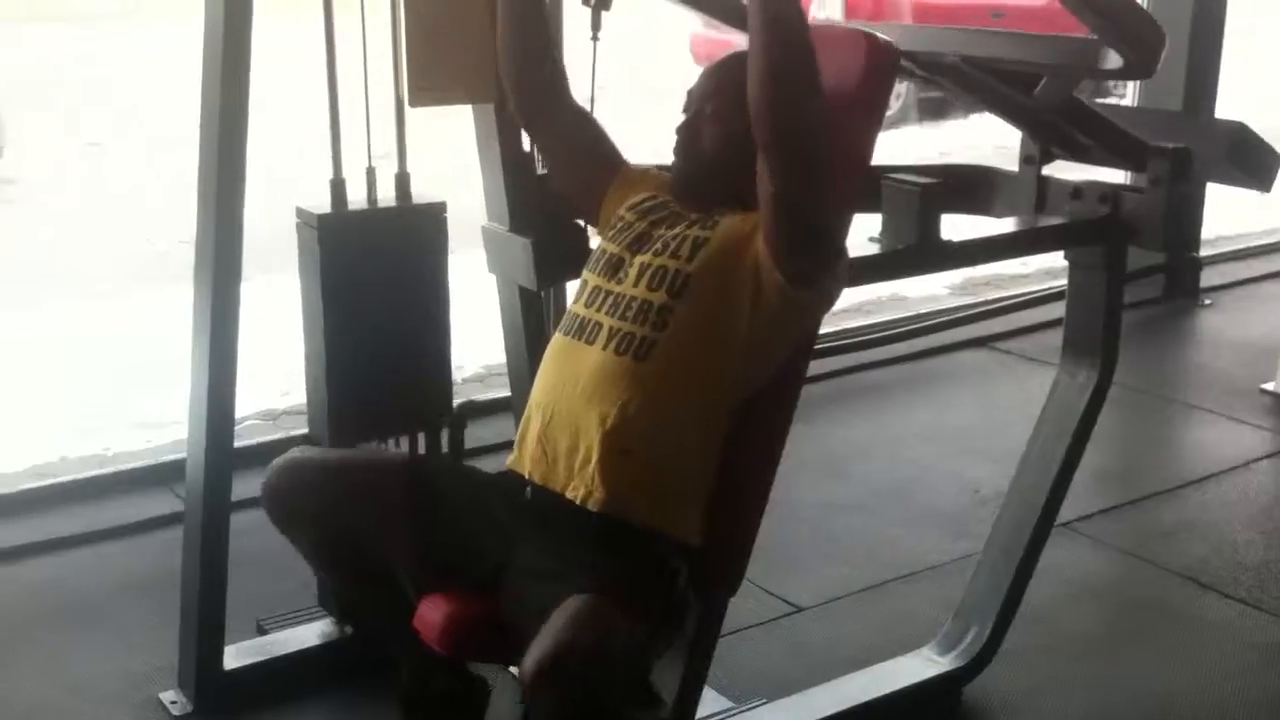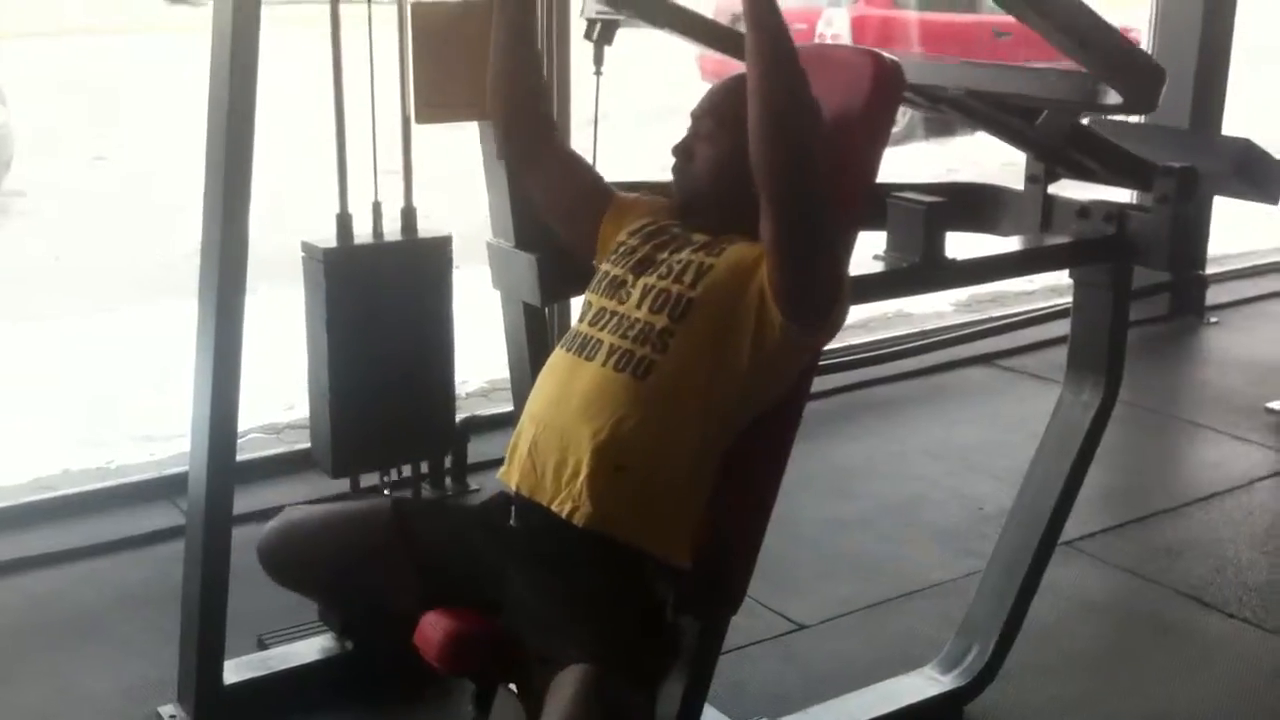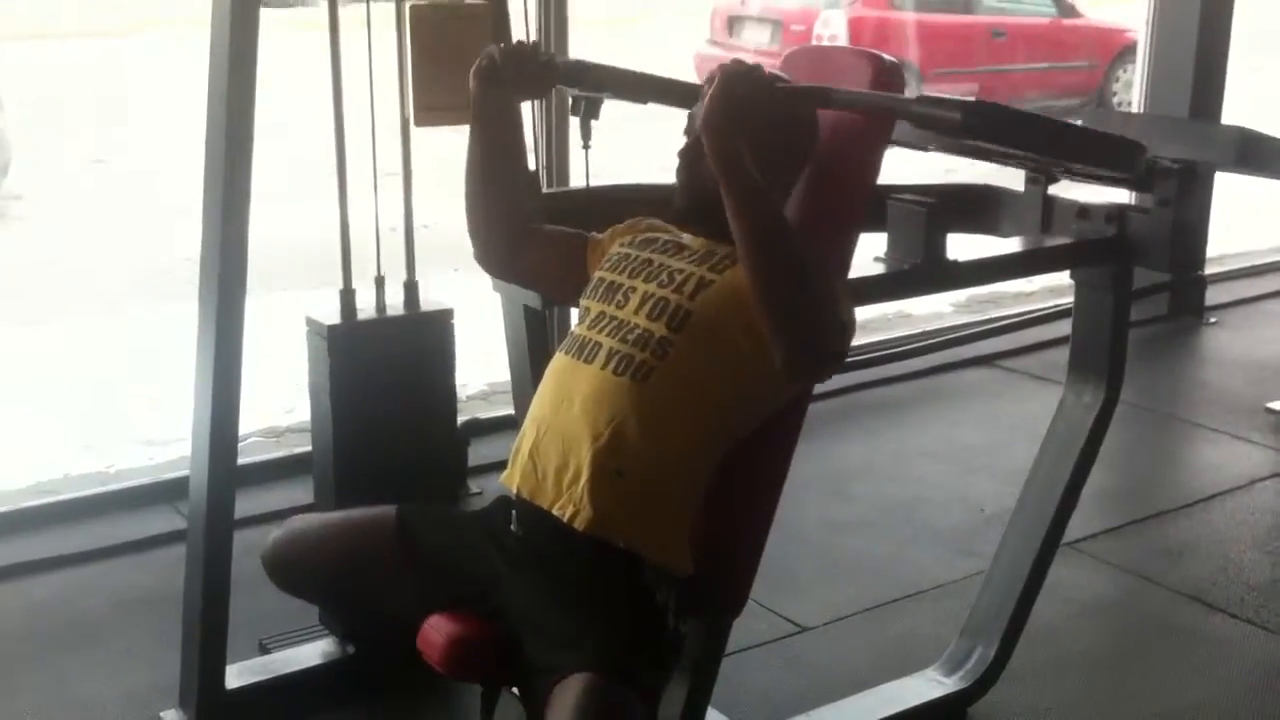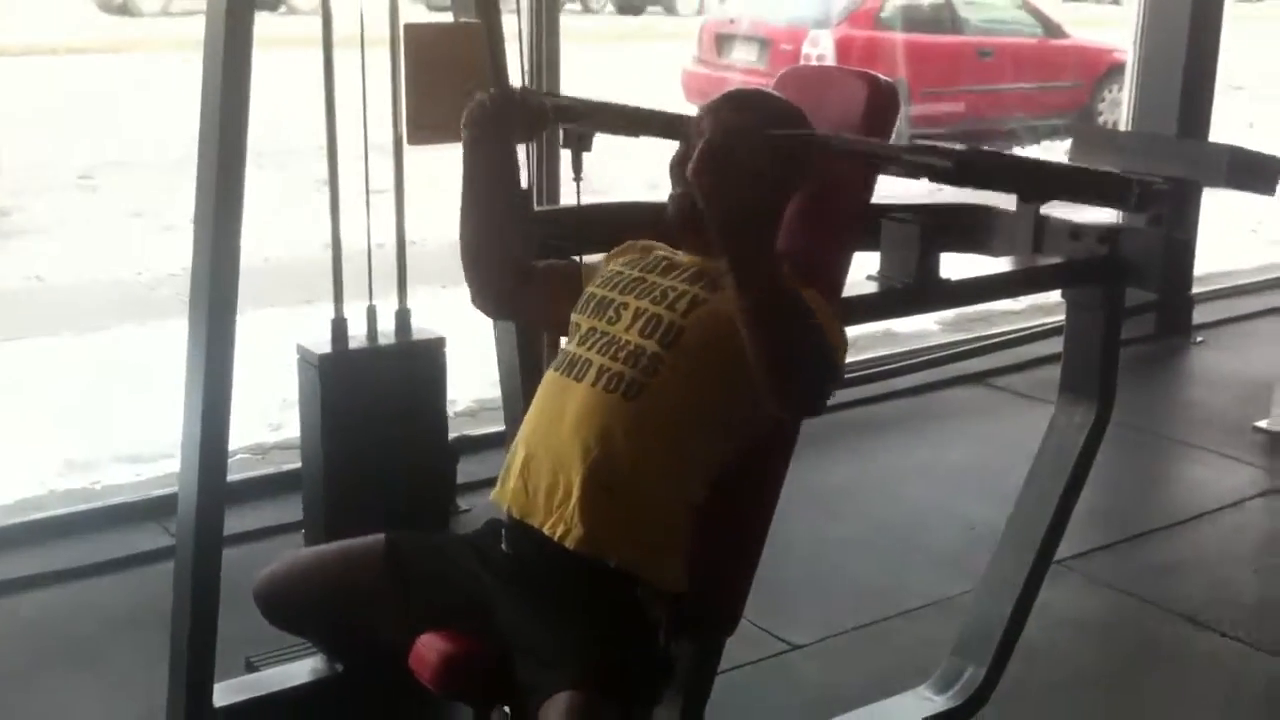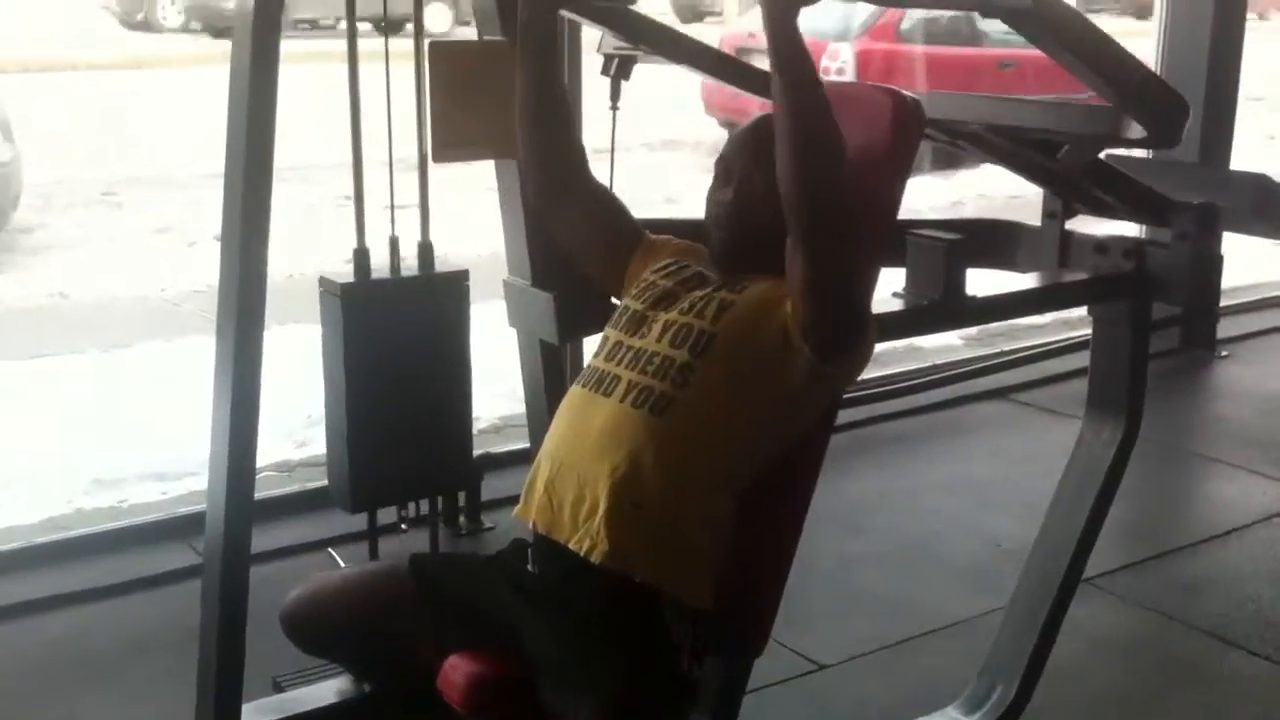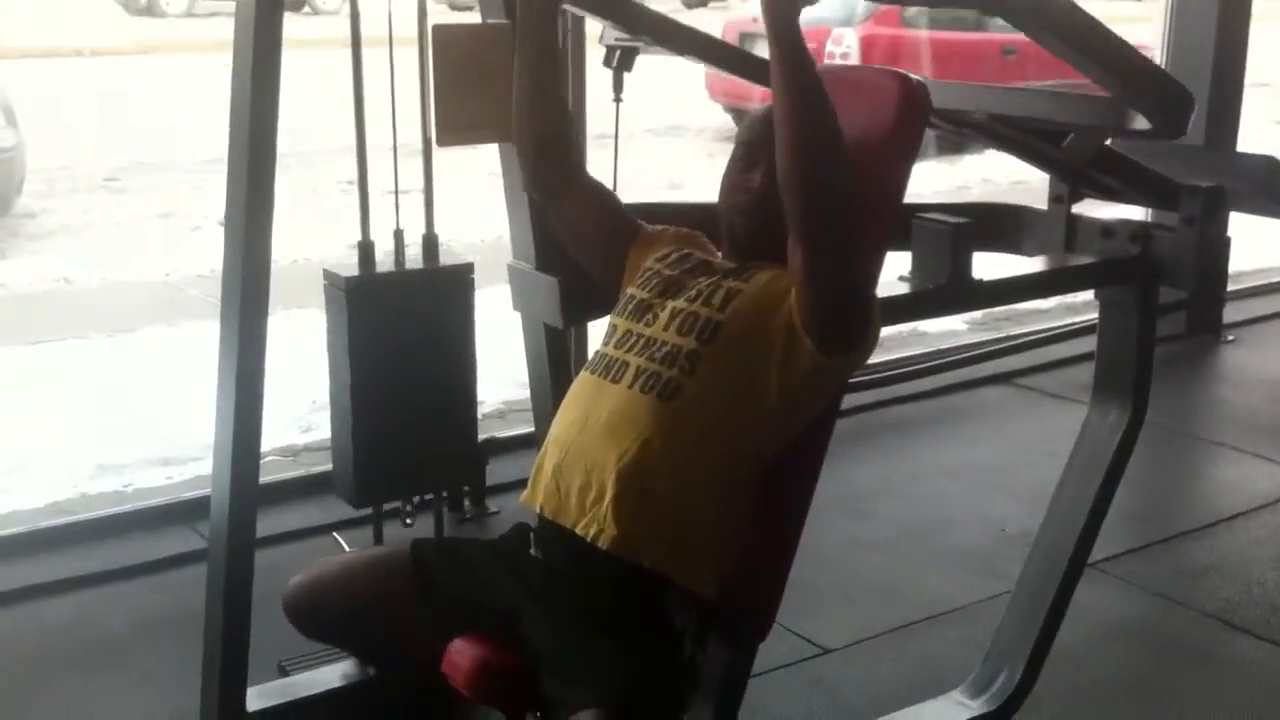
dt=0.7s
person 1, frame 1
left shoulder: (780, 255)
right shoulder: (637, 200)
left elbow: (791, 143)
right elbow: (540, 105)
left hip: (622, 544)
right hip: (513, 499)
right knee: (297, 485)
person 1, frame 2
left shoulder: (781, 281)
right shoulder: (638, 227)
left elbow: (791, 191)
right elbow: (528, 149)
left hip: (613, 566)
right hip: (509, 520)
right knee: (289, 544)
person 1, frame 3
left shoulder: (774, 283)
right shoulder: (637, 241)
left elbow: (808, 353)
right elbow: (506, 247)
left wrist: (730, 156)
right wrist: (494, 105)
left hip: (619, 570)
right hip: (511, 522)
right knee: (294, 553)
person 1, frame 4
left shoulder: (774, 302)
right shoulder: (633, 258)
left elbow: (801, 391)
right elbow: (500, 290)
left wrist: (723, 209)
right wrist: (489, 149)
left hip: (611, 591)
right hip: (505, 545)
right knee: (286, 591)
person 1, frame 5
left shoulder: (802, 320)
right shoulder: (661, 268)
left elbow: (822, 219)
right elbow: (556, 187)
left hip: (635, 609)
right hip: (529, 563)
right knee: (309, 614)
person 1, frame 6
left shoulder: (811, 309)
right shoulder: (666, 256)
left elbow: (823, 223)
right elbow: (553, 179)
left hip: (640, 596)
right hip: (534, 549)
right knee: (312, 599)
